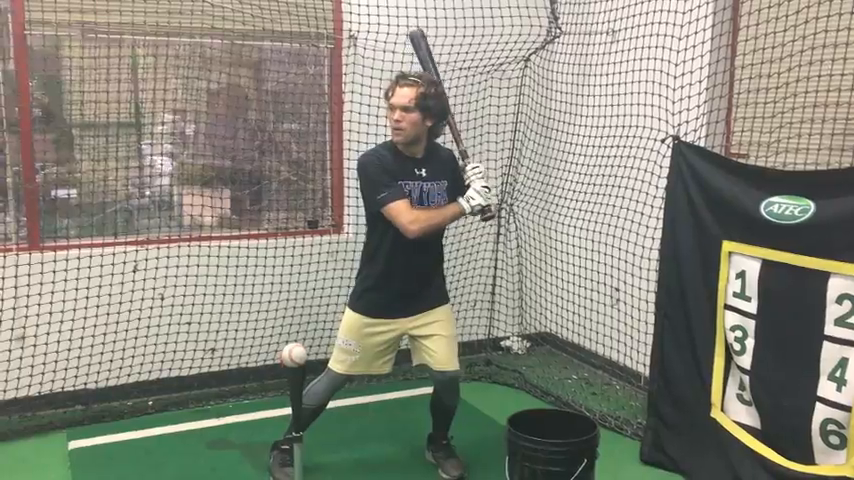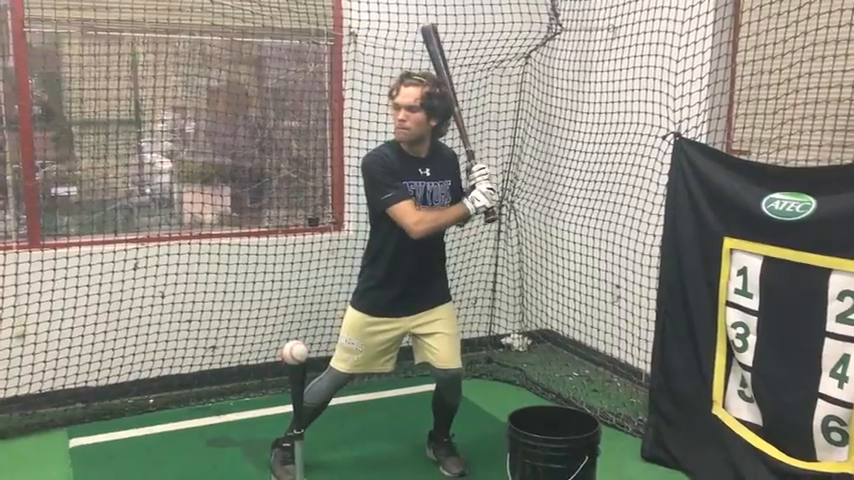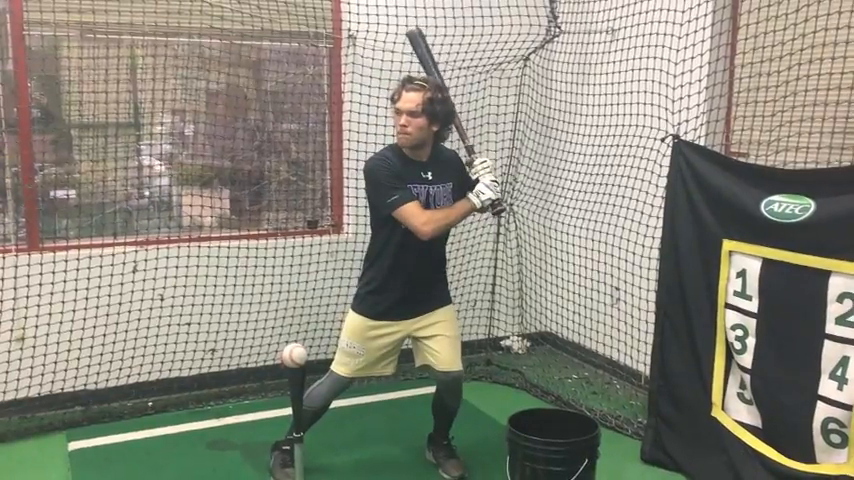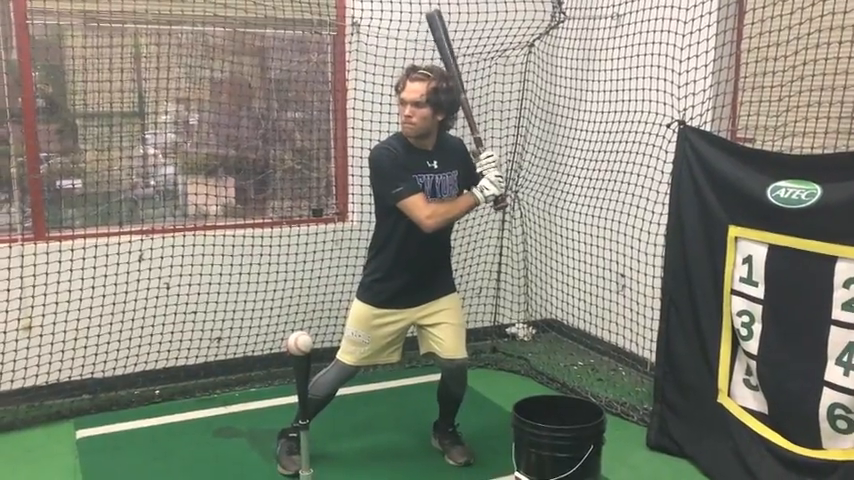
dt=0.4s
person 1, frame 1
left shoulder: (444, 160)
right shoulder: (374, 163)
left elbow: (467, 210)
right elbow: (411, 223)
left wrist: (477, 191)
right wrist: (465, 203)
left hip: (429, 297)
right hip: (376, 301)
left knee: (448, 376)
right knee: (335, 377)
left ankle: (439, 443)
right ankle: (285, 446)
person 1, frame 2
left shoulder: (446, 159)
right shoulder: (379, 162)
left elbow: (456, 218)
right elbow: (415, 224)
left wrist: (476, 193)
right wrist: (470, 203)
left hip: (432, 295)
right hip: (378, 299)
left knee: (451, 374)
right knee: (337, 376)
left ankle: (440, 441)
right ankle: (286, 443)
person 1, frame 3
left shoulder: (449, 162)
right shoulder: (381, 167)
left elbow: (470, 205)
right elbow: (425, 225)
left wrist: (483, 185)
right wrist: (476, 198)
left hip: (432, 299)
right hip: (379, 303)
left knee: (451, 376)
right knee: (338, 379)
left ankle: (439, 443)
right ankle: (285, 447)
person 1, frame 4
left shoulder: (455, 150)
right shoulder: (386, 156)
left elbow: (478, 193)
right elbow: (428, 218)
left wrist: (488, 177)
right wrist: (479, 194)
left hip: (437, 287)
right hip: (384, 291)
left knee: (455, 364)
right knee: (344, 367)
left ankle: (445, 430)
right ankle: (292, 434)
